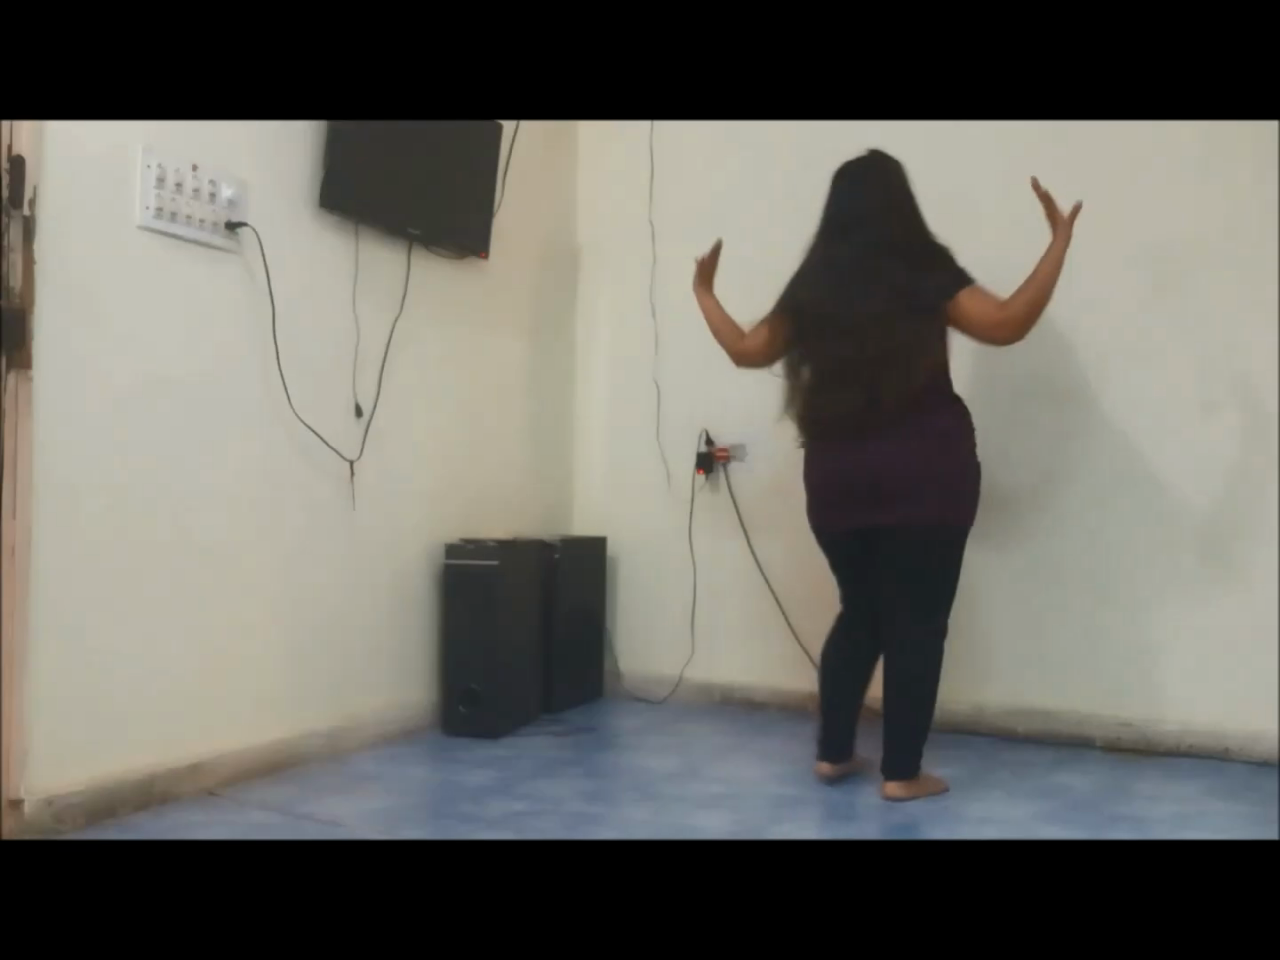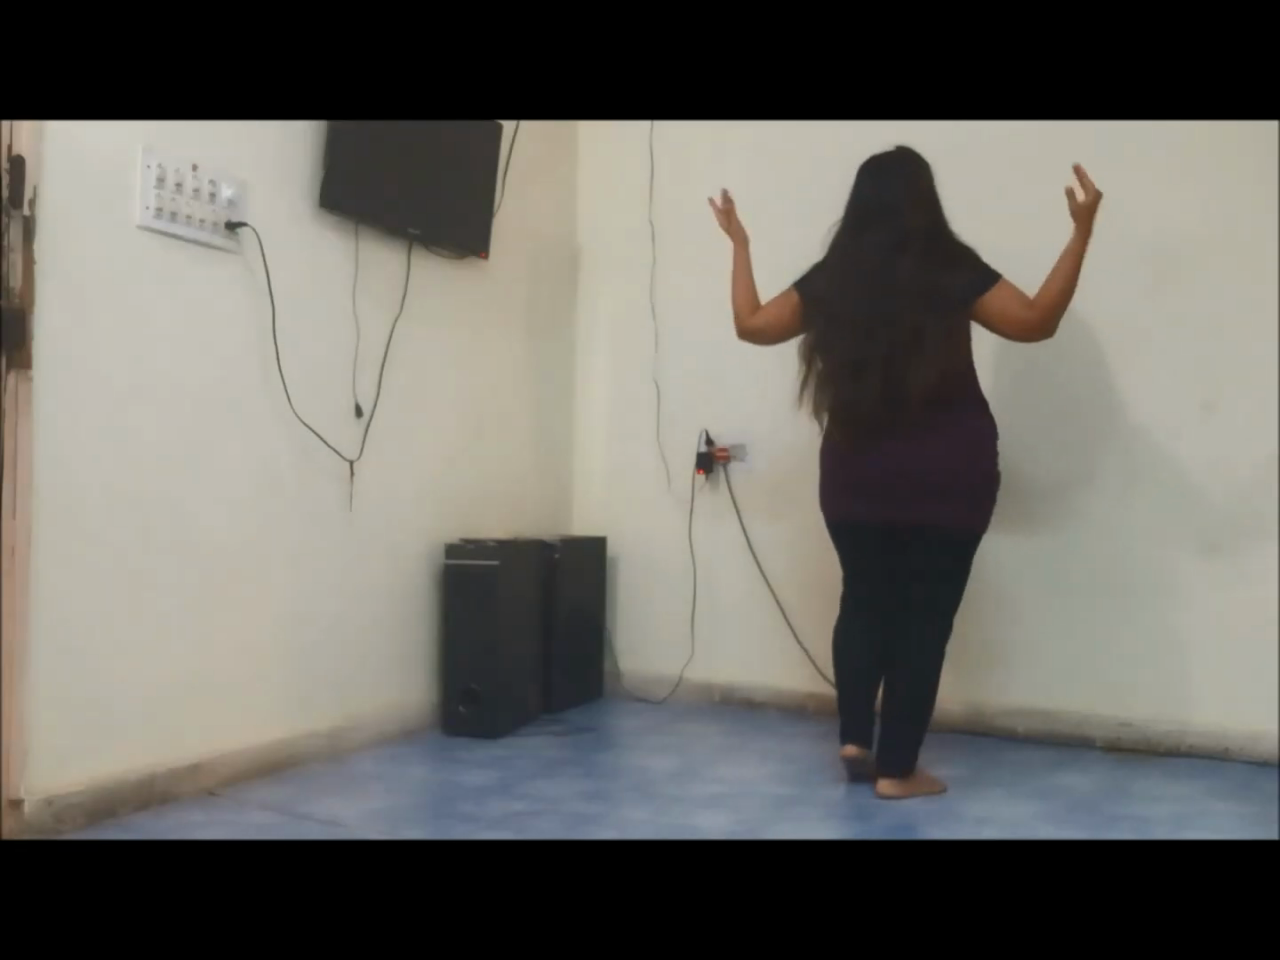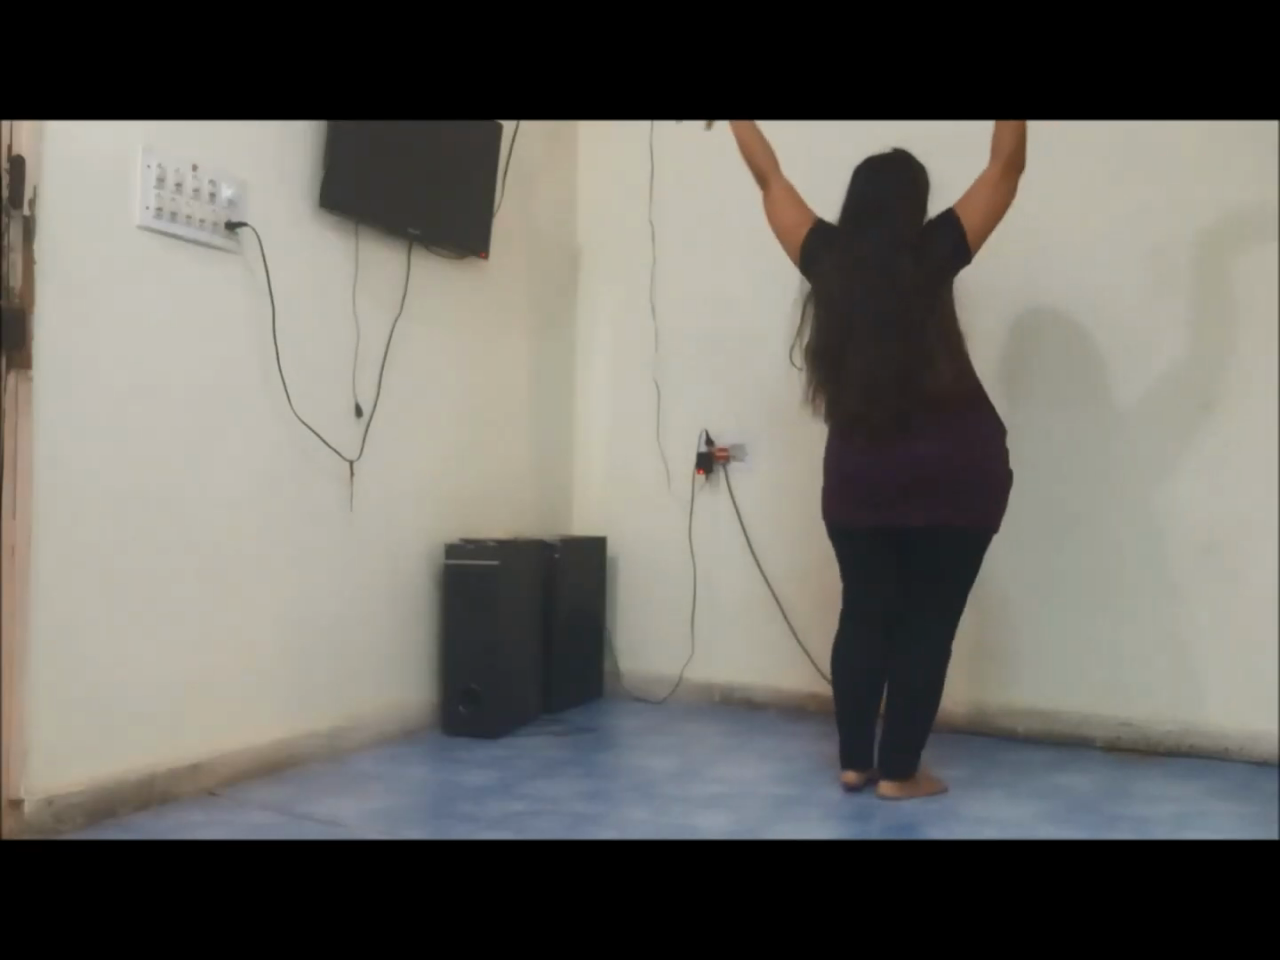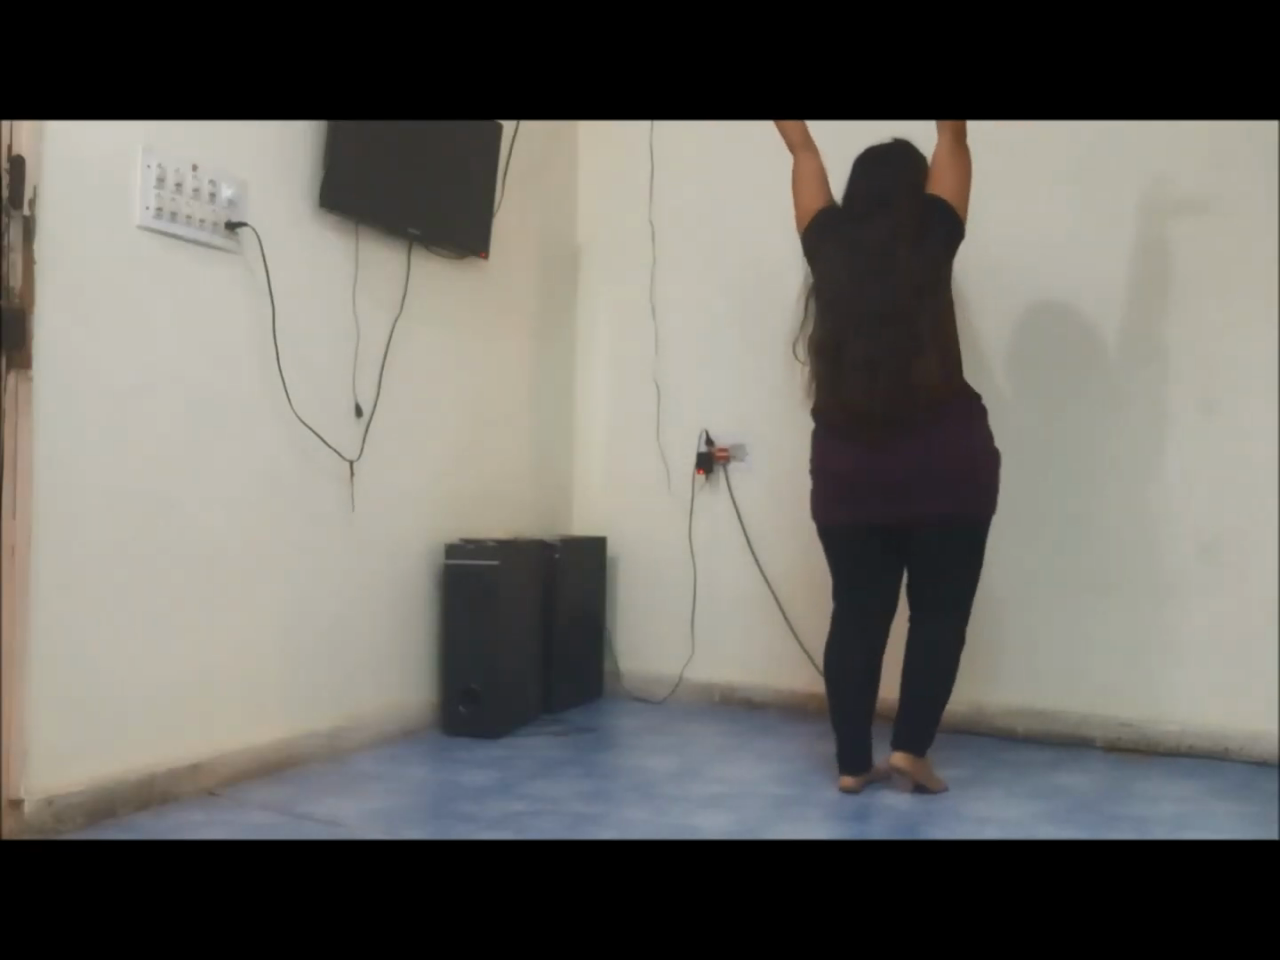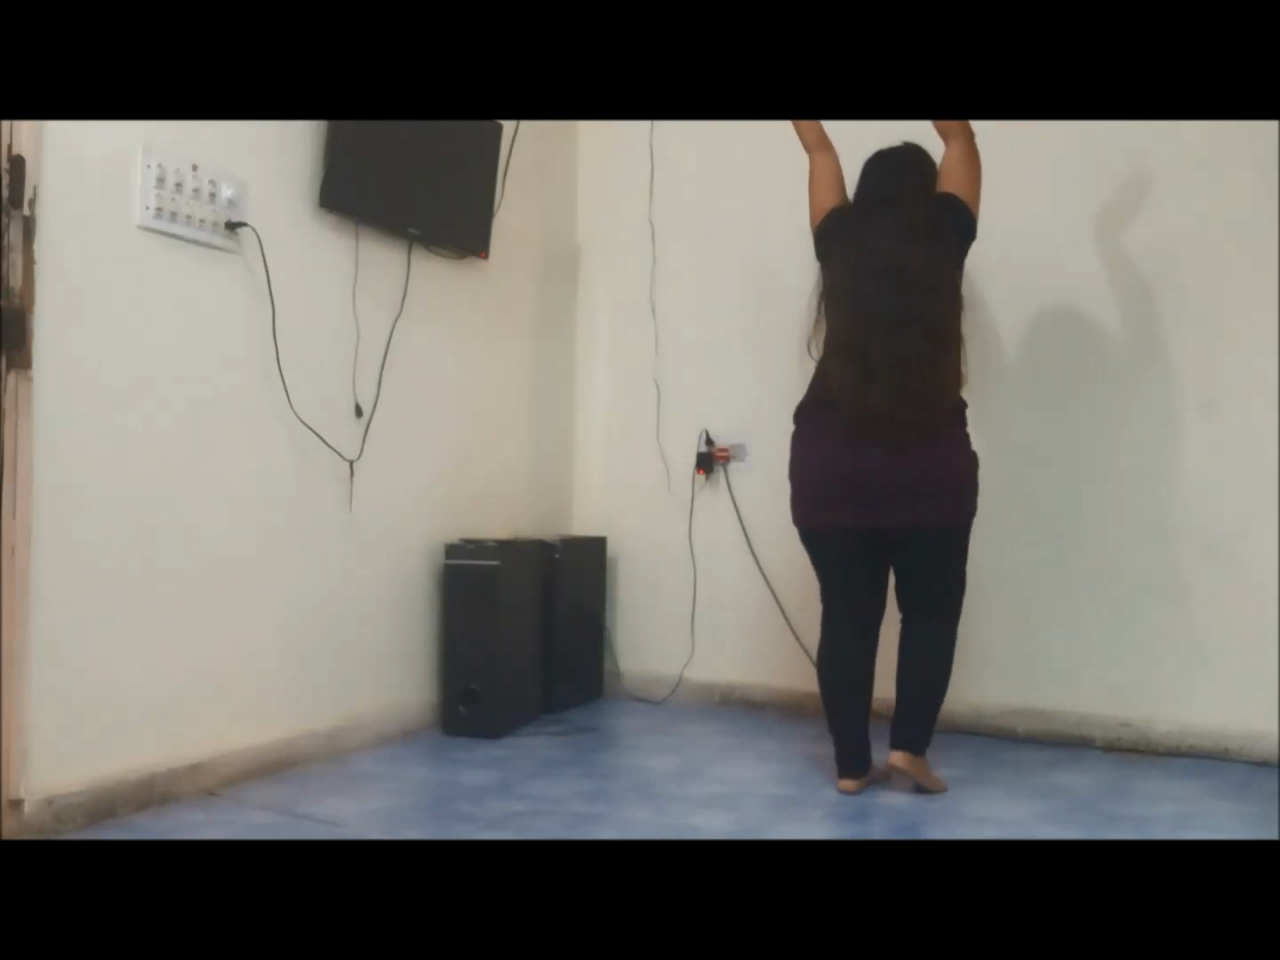
dt=1s
person 1, frame 1
left shoulder: (815, 284)
right shoulder: (922, 270)
left elbow: (748, 351)
right elbow: (1006, 325)
left wrist: (704, 293)
right wrist: (1059, 243)
left hip: (837, 473)
right hip: (923, 472)
left knee: (861, 611)
right knee: (916, 620)
left ankle: (834, 751)
right ankle: (902, 771)
person 1, frame 2
left shoulder: (832, 279)
right shoulder: (949, 270)
left elbow: (752, 325)
right elbow: (1036, 321)
left wrist: (738, 242)
right wrist: (1081, 233)
left hip: (855, 468)
right hip: (944, 472)
left knee: (864, 604)
right knee: (924, 617)
left ankle: (854, 739)
right ankle: (896, 767)
person 1, frame 3
left shoulder: (826, 259)
right shoulder: (933, 253)
left elbow: (768, 176)
right elbow: (1006, 165)
left wrist: (740, 130)
left hip: (858, 469)
right hip: (953, 471)
left knee: (864, 616)
right knee: (928, 624)
left ankle: (854, 760)
right ankle: (899, 771)
person 1, frame 4
left shoulder: (829, 245)
right shoulder: (931, 241)
left elbow: (801, 148)
right elbow: (953, 141)
left hip: (848, 468)
right hip: (944, 467)
left knee: (857, 614)
right knee: (940, 613)
left ankle: (852, 761)
right ankle: (909, 748)
person 1, frame 5
left shoulder: (839, 241)
right shoulder: (942, 241)
left elbow: (819, 149)
right elbow: (960, 142)
left hip: (832, 466)
right hip: (929, 467)
left knee: (846, 617)
right knee: (930, 614)
left ankle: (851, 764)
right ankle: (909, 746)
